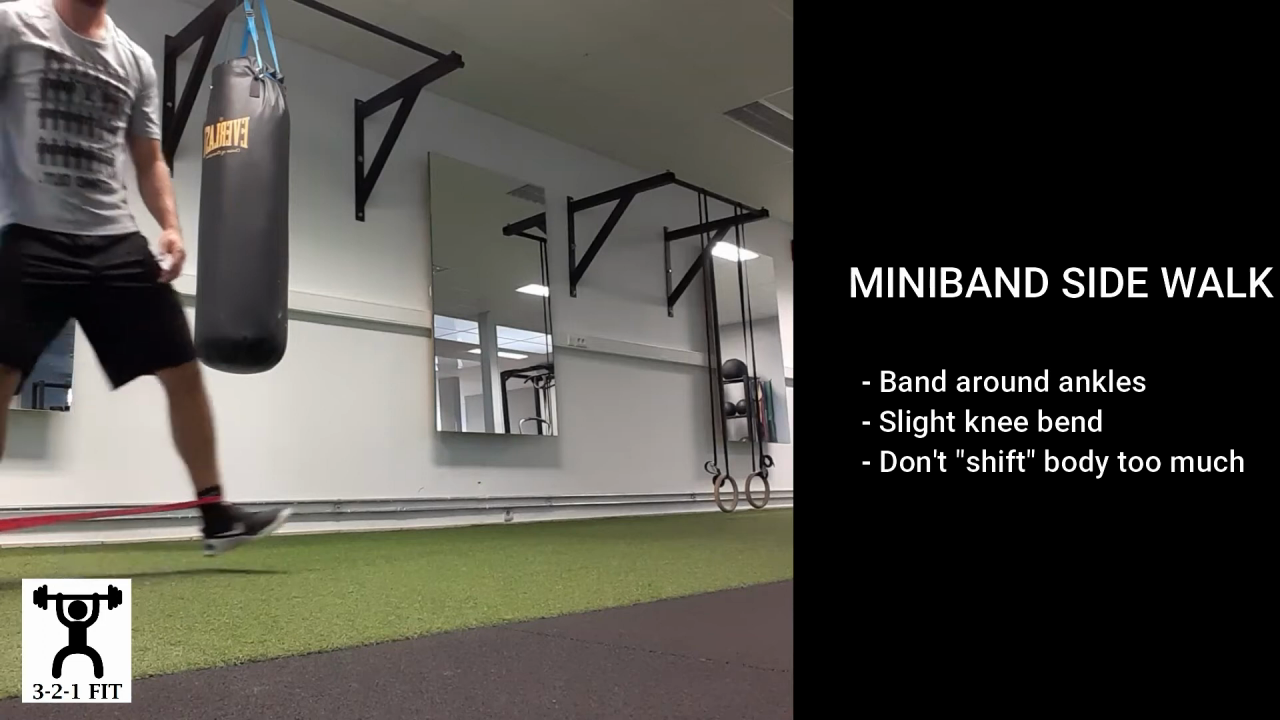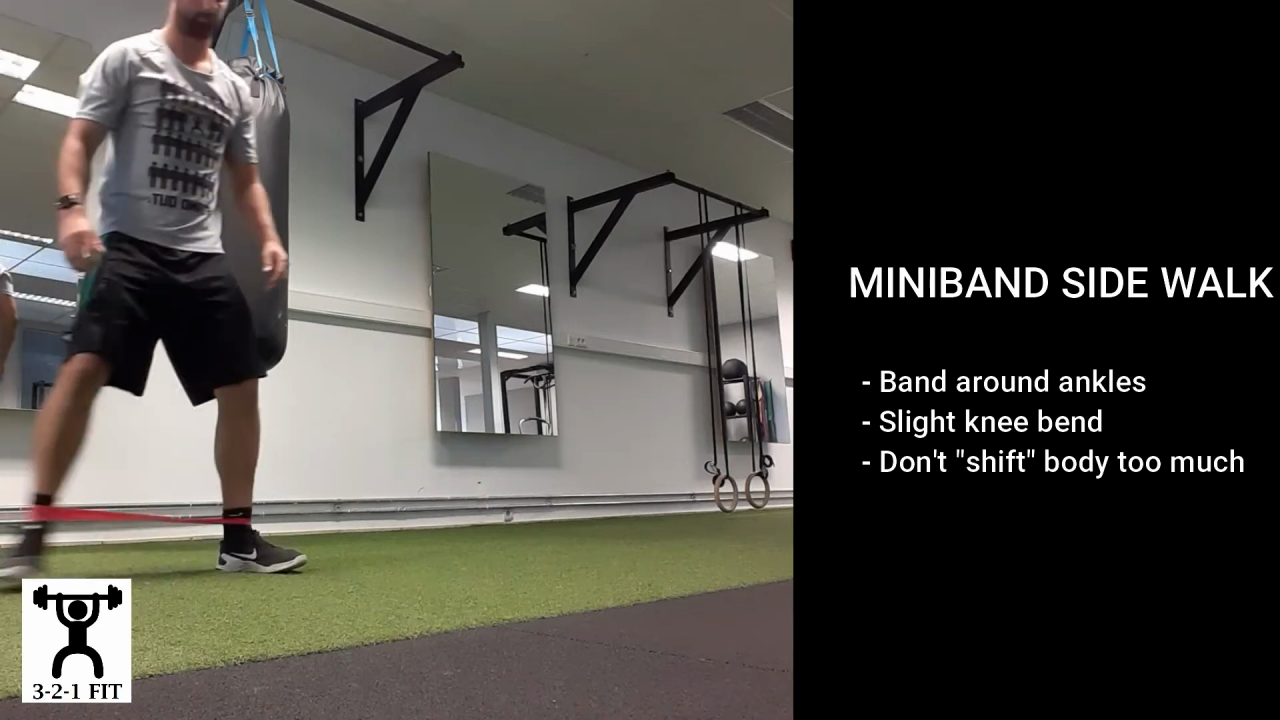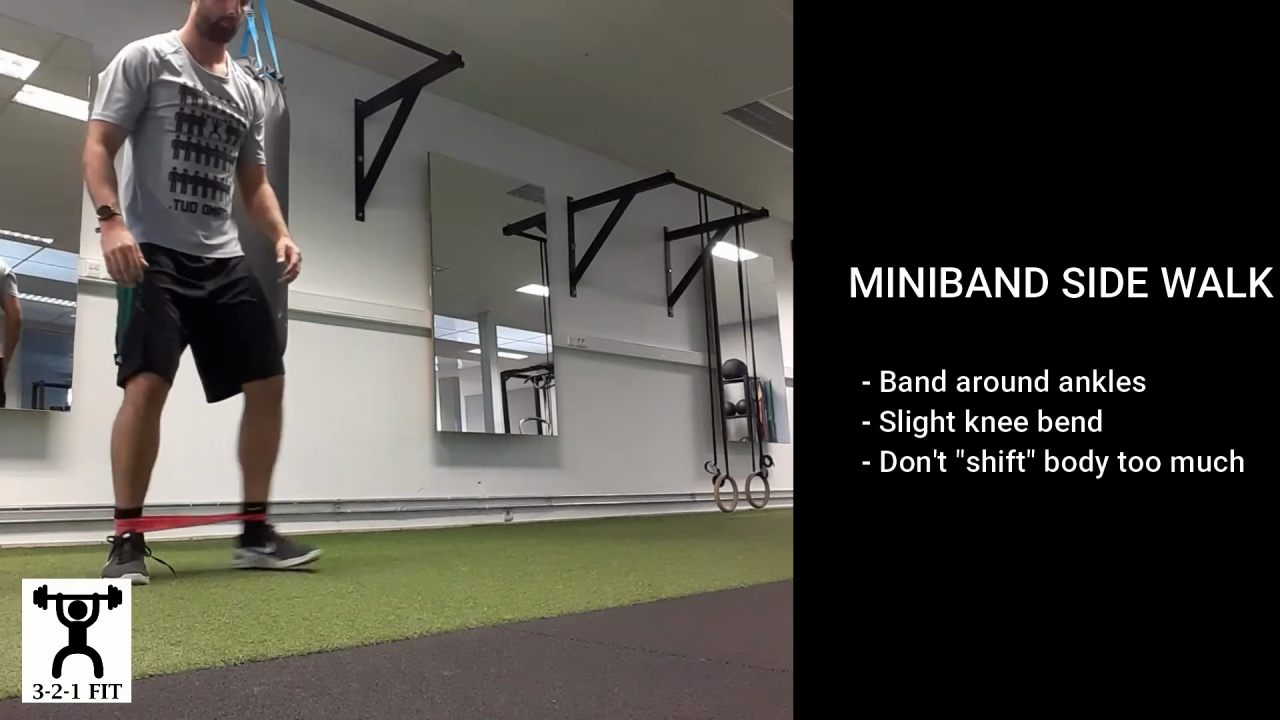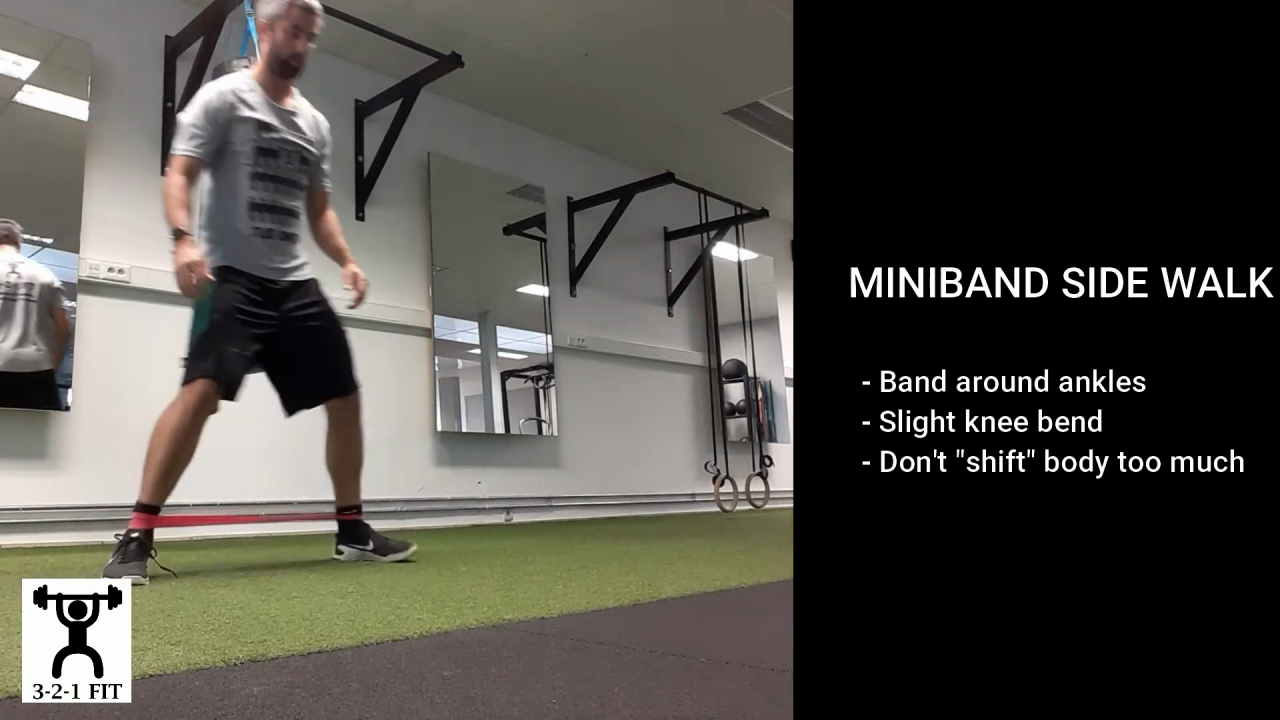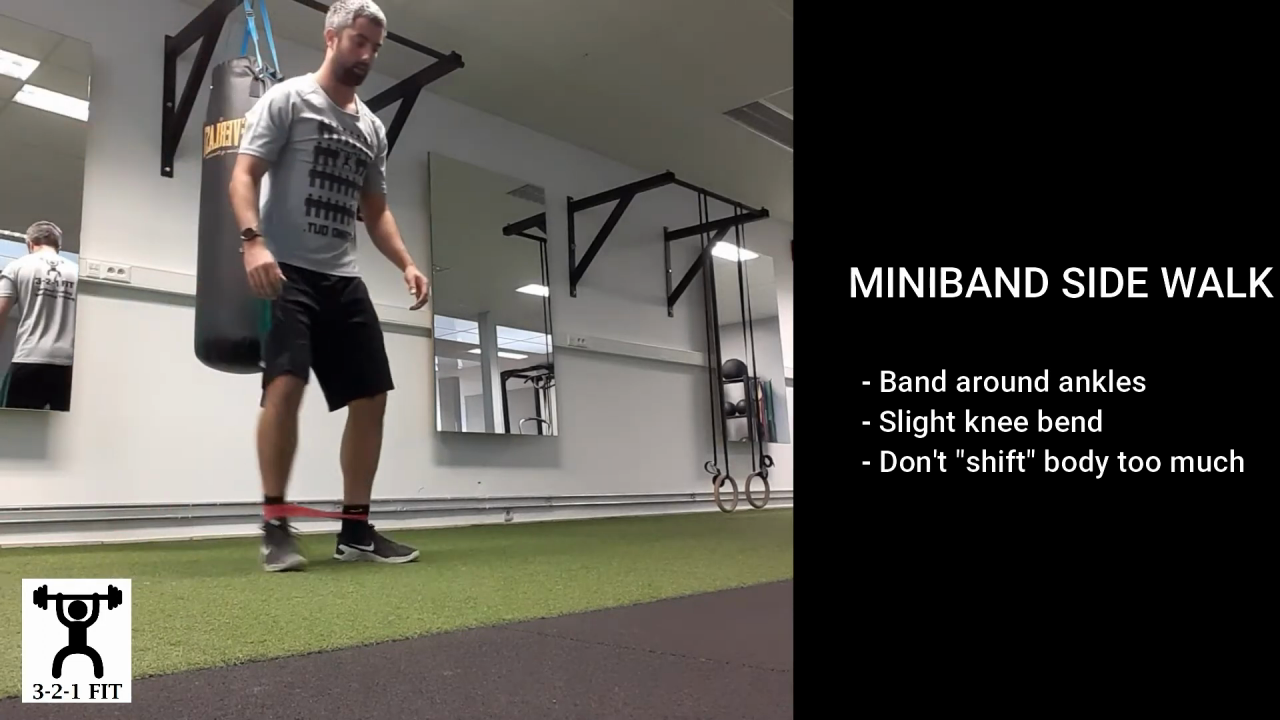
dt=0.4s
person 1, frame 1
left shoulder: (135, 59)
left elbow: (148, 158)
left wrist: (170, 225)
left hip: (116, 239)
left knee: (182, 370)
left ankle: (217, 516)
person 1, frame 2
left shoulder: (235, 88)
right shoulder: (129, 58)
left elbow: (246, 179)
right elbow: (79, 140)
left wrist: (268, 237)
right wrist: (72, 207)
left hip: (202, 258)
right hip: (131, 245)
left knee: (241, 389)
right knee: (84, 368)
left ankle: (239, 536)
person 1, frame 3
left shoulder: (247, 91)
right shoulder: (145, 60)
right elbow: (99, 144)
left wrist: (281, 235)
right wrist: (111, 218)
left hip: (225, 259)
right hip: (156, 253)
left knee: (266, 383)
right knee: (148, 385)
left ankle: (255, 531)
right ankle: (126, 539)
person 1, frame 4
left shoulder: (315, 124)
right shoulder: (224, 98)
right elbow: (180, 175)
left wrist: (346, 261)
right wrist: (184, 238)
left hip: (296, 283)
right hip: (235, 276)
left knee: (344, 398)
right knee: (199, 391)
left ankle: (352, 530)
right ankle: (137, 536)
person 1, frame 5
left shoulder: (371, 128)
right shoulder: (287, 99)
right elbow: (244, 175)
left wrist: (406, 264)
right wrist: (253, 240)
left hip: (344, 279)
right hip: (288, 271)
left knee: (371, 398)
right knee: (284, 384)
left ankle: (356, 528)
right ankle: (274, 524)
